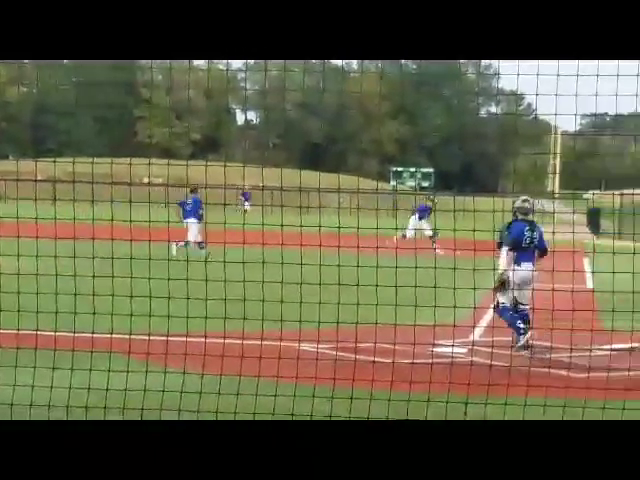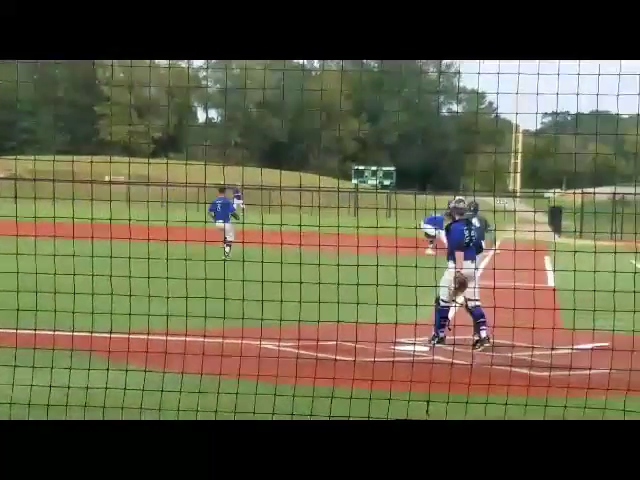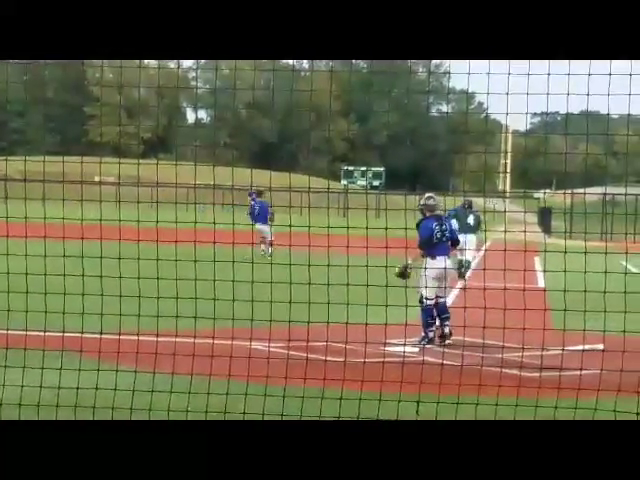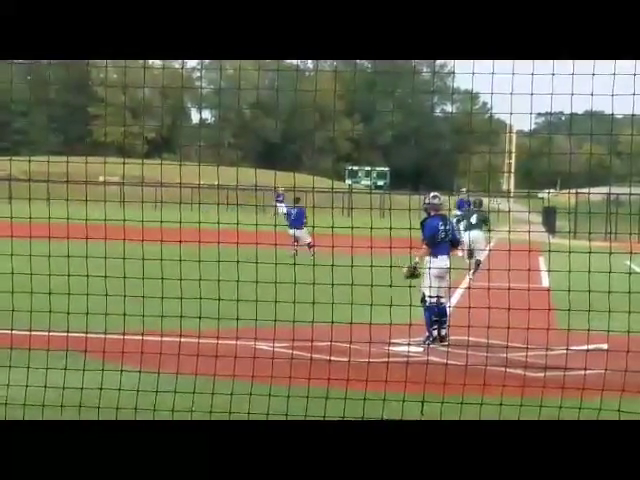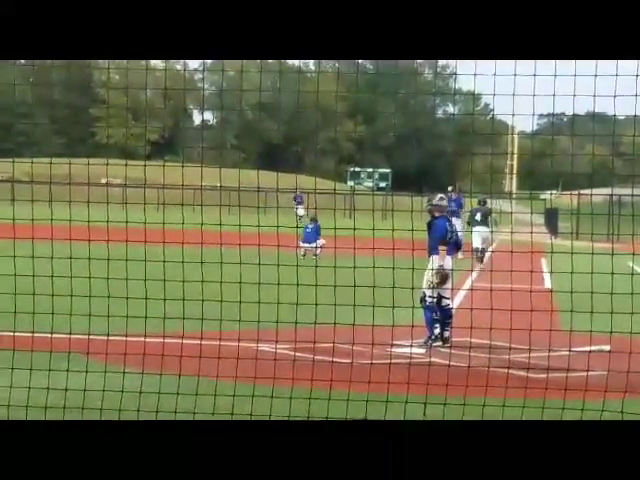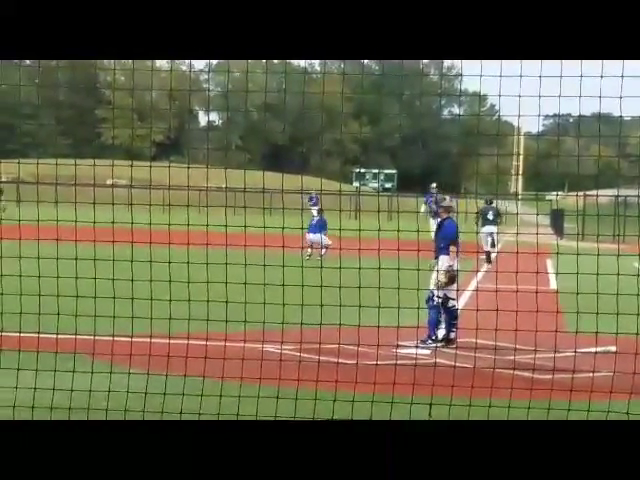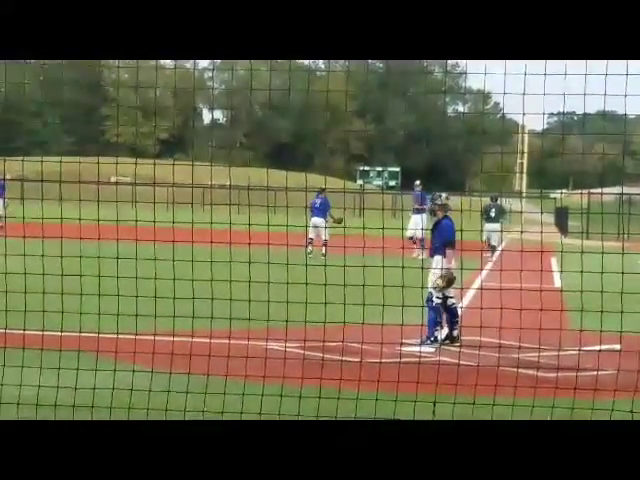
dt=0.4s
person 1, frame 1
left shoulder: (516, 226)
right shoulder: (536, 228)
left elbow: (511, 250)
right elbow: (543, 252)
left wrist: (504, 271)
left hip: (515, 269)
right hip: (529, 270)
left knee: (503, 306)
right knee: (523, 307)
left ankle: (522, 332)
right ankle: (523, 341)
person 1, frame 2
left shoulder: (455, 226)
right shoulder: (471, 226)
left elbow: (459, 249)
right elbow: (479, 249)
left wrist: (459, 271)
left hip: (457, 268)
right hip: (472, 267)
left knee: (443, 302)
right knee: (473, 304)
left ankle: (439, 336)
right ankle: (483, 336)
person 1, frame 3
left shoulder: (426, 224)
right shoulder: (446, 221)
left elbow: (422, 247)
right elbow: (455, 243)
left wrist: (409, 263)
left hip: (432, 264)
right hip: (446, 263)
left knee: (427, 301)
right knee: (441, 300)
left ankle: (429, 336)
right ankle: (446, 333)
person 1, frame 4
left shoulder: (430, 222)
right shoulder: (448, 221)
left elbow: (427, 245)
right elbow: (455, 244)
left wrist: (417, 261)
left hip: (433, 262)
right hip: (446, 261)
left knee: (429, 300)
right knee: (441, 300)
left ankle: (432, 336)
right ankle: (442, 335)
person 1, frame 5
left shoulder: (437, 223)
right shoulder: (449, 223)
left elbow: (442, 245)
right elbow: (458, 246)
left wrist: (440, 265)
left hip: (438, 262)
right hip: (448, 263)
left knee: (428, 299)
right knee: (445, 301)
left ankle: (434, 335)
right ankle: (445, 336)
person 1, frame 6
left shoulder: (448, 224)
right shoulder: (446, 224)
left elbow: (453, 245)
left wrist: (450, 265)
left hip: (445, 263)
right hip: (446, 264)
left knee: (434, 300)
right knee: (450, 302)
left ankle: (433, 337)
right ankle: (450, 337)
person 1, frame 7
left shoulder: (444, 223)
right shoulder: (444, 222)
left elbow: (450, 247)
left wrist: (448, 268)
left hip: (441, 263)
right hip: (443, 263)
left knee: (434, 300)
right knee: (448, 300)
left ankle: (433, 337)
right ankle: (453, 335)
